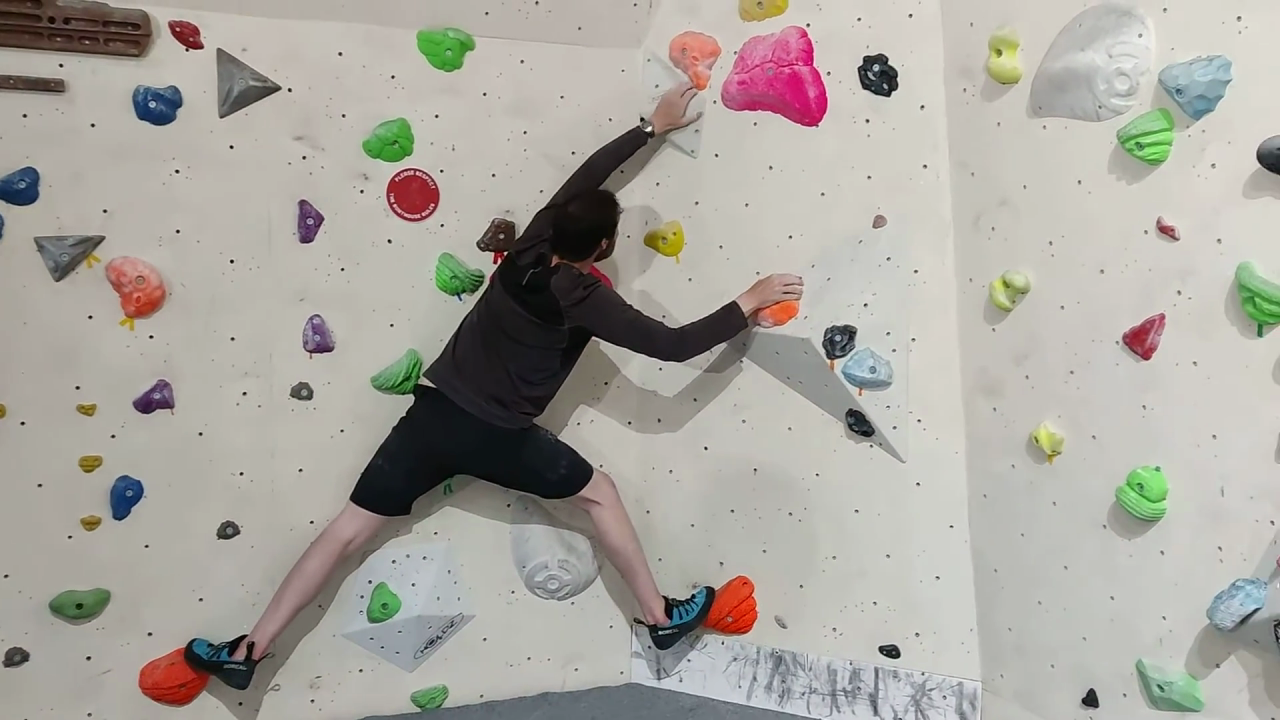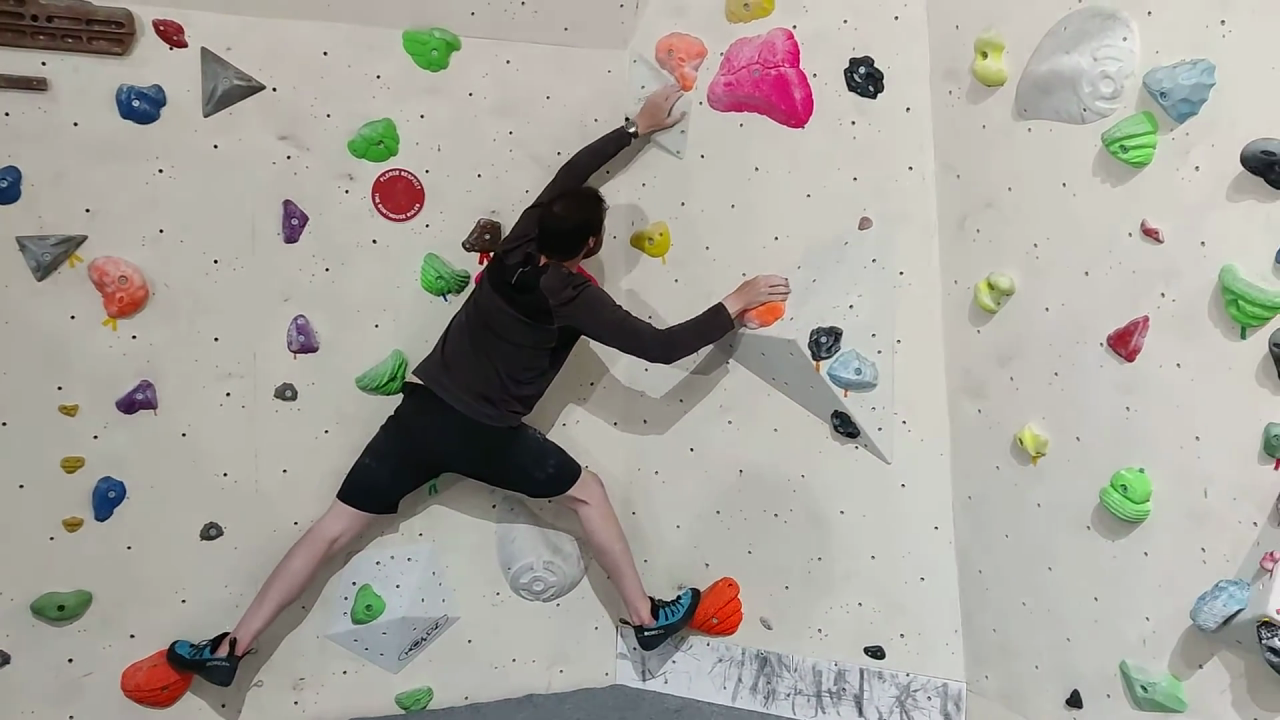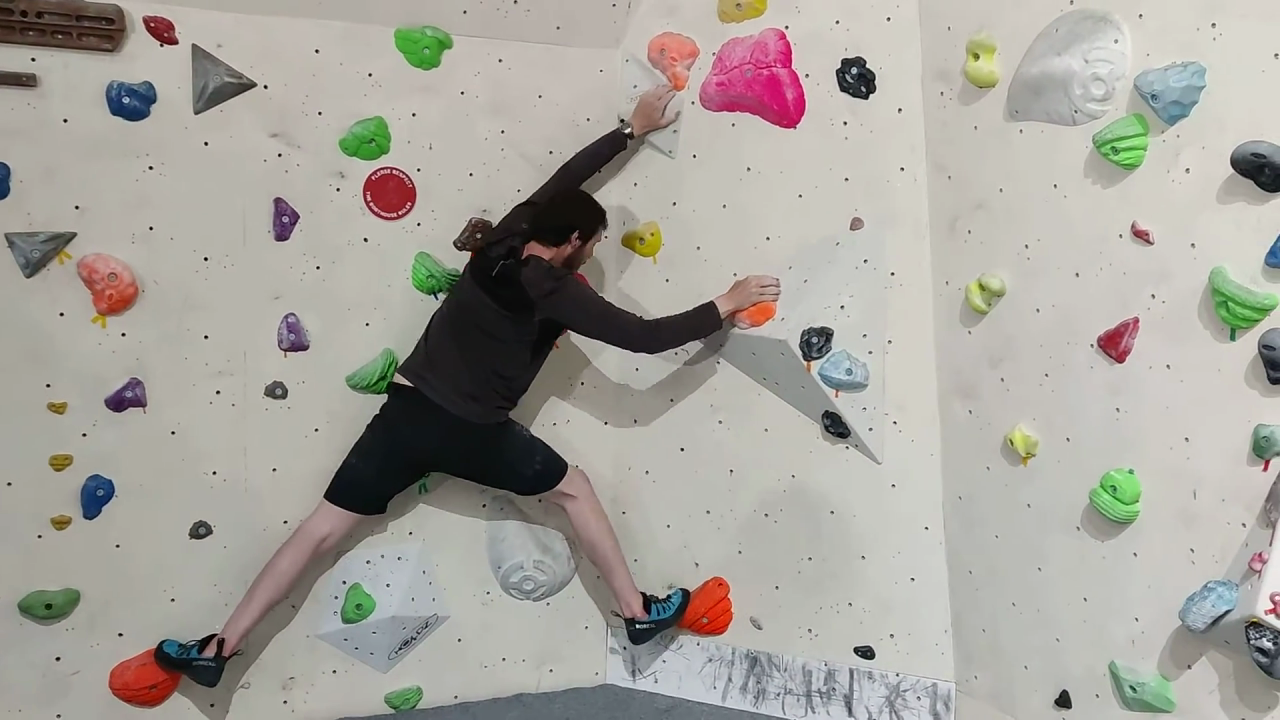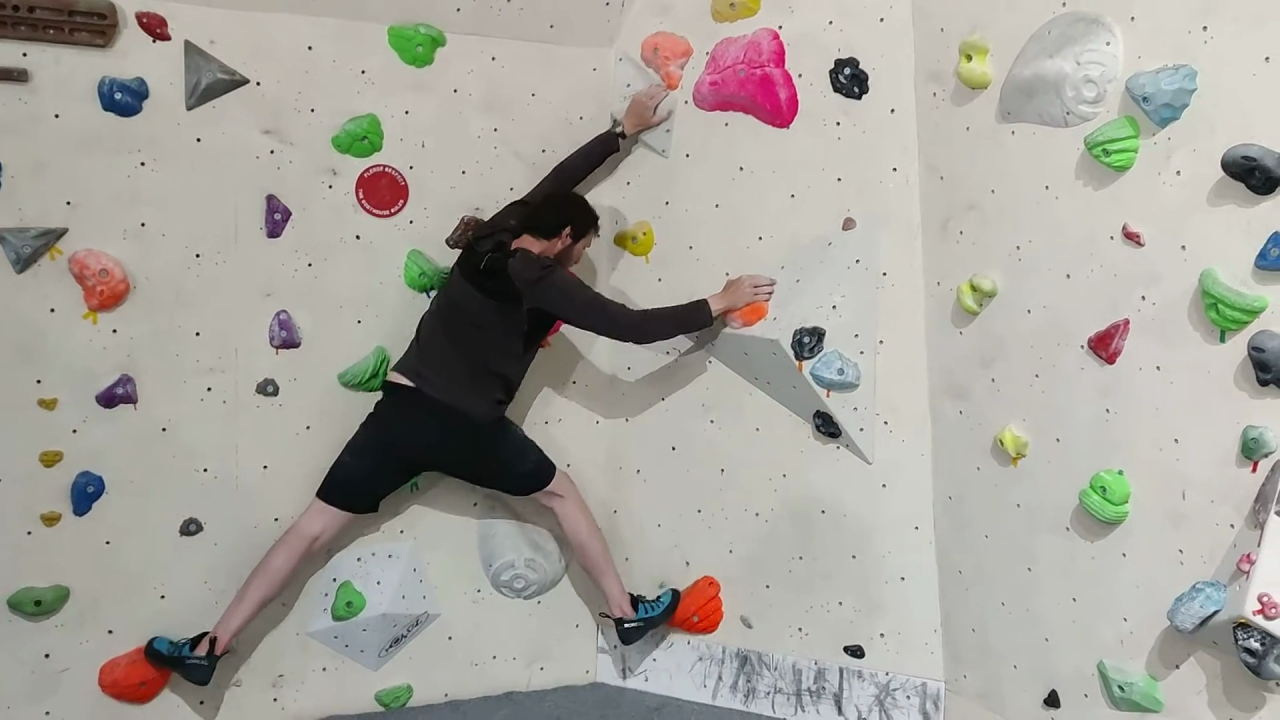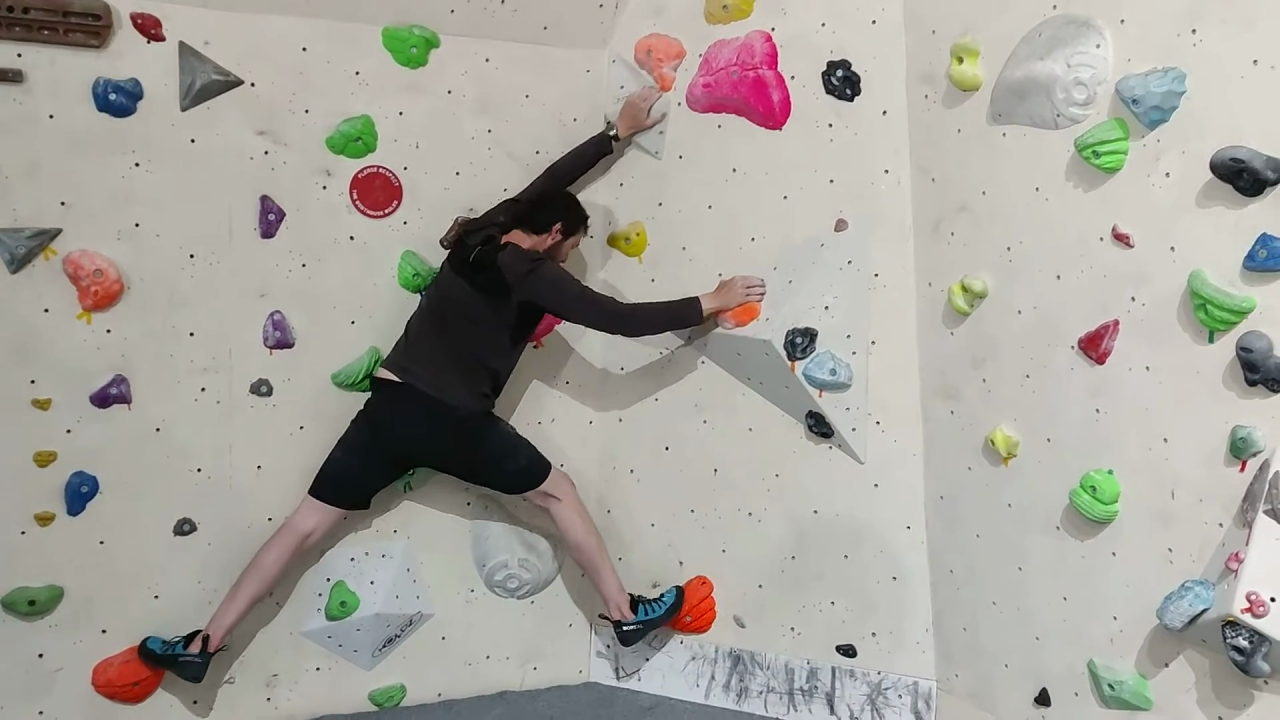
dt=0.3s
person 1, frame 1
left shoulder: (532, 243)
right shoulder: (584, 298)
left elbow: (586, 174)
right elbow: (675, 345)
left wrist: (651, 127)
right wrist: (748, 303)
left hip: (432, 414)
right hip: (494, 436)
left knee: (346, 531)
right knee: (599, 493)
left ankle: (247, 652)
right ankle: (659, 617)
person 1, frame 2
left shoulder: (520, 242)
right shoulder: (574, 299)
left elbow: (569, 172)
right elbow: (662, 347)
left wrist: (635, 128)
right wrist: (734, 304)
left hip: (421, 412)
right hip: (483, 434)
left knee: (331, 530)
right knee: (588, 493)
left ankle: (230, 649)
right ankle: (645, 618)
person 1, frame 3
left shoulder: (504, 238)
right shoulder: (555, 290)
left elbow: (565, 176)
right elbow: (647, 336)
left wrist: (630, 130)
right wrist: (724, 305)
left hip: (406, 411)
right hip: (469, 431)
left knee: (319, 529)
right knee: (575, 489)
left ankle: (217, 649)
right ankle: (636, 612)
person 1, frame 4
left shoulder: (493, 234)
right shoulder: (542, 282)
left elbow: (556, 180)
right elbow: (632, 326)
left wrist: (623, 131)
right wrist: (716, 305)
left hip: (399, 411)
right hip: (463, 428)
left knee: (311, 529)
right knee: (562, 491)
left ankle: (210, 648)
right ankle: (625, 610)
person 1, frame 5
left shoulder: (479, 233)
right shoulder: (533, 275)
left elbow: (548, 179)
right elbow: (626, 320)
left wrist: (616, 133)
right wrist: (710, 303)
left hip: (389, 406)
right hip: (452, 423)
left knee: (304, 525)
right knee: (558, 491)
left ankle: (203, 644)
right ankle: (623, 613)
